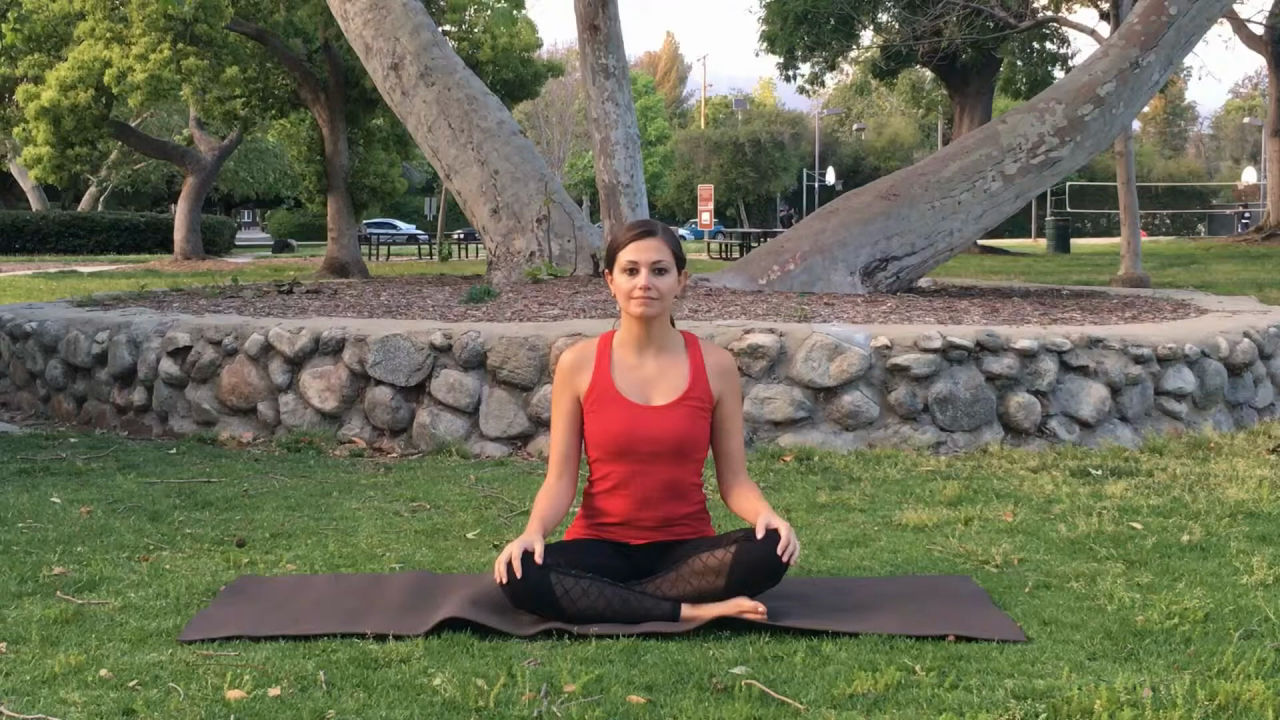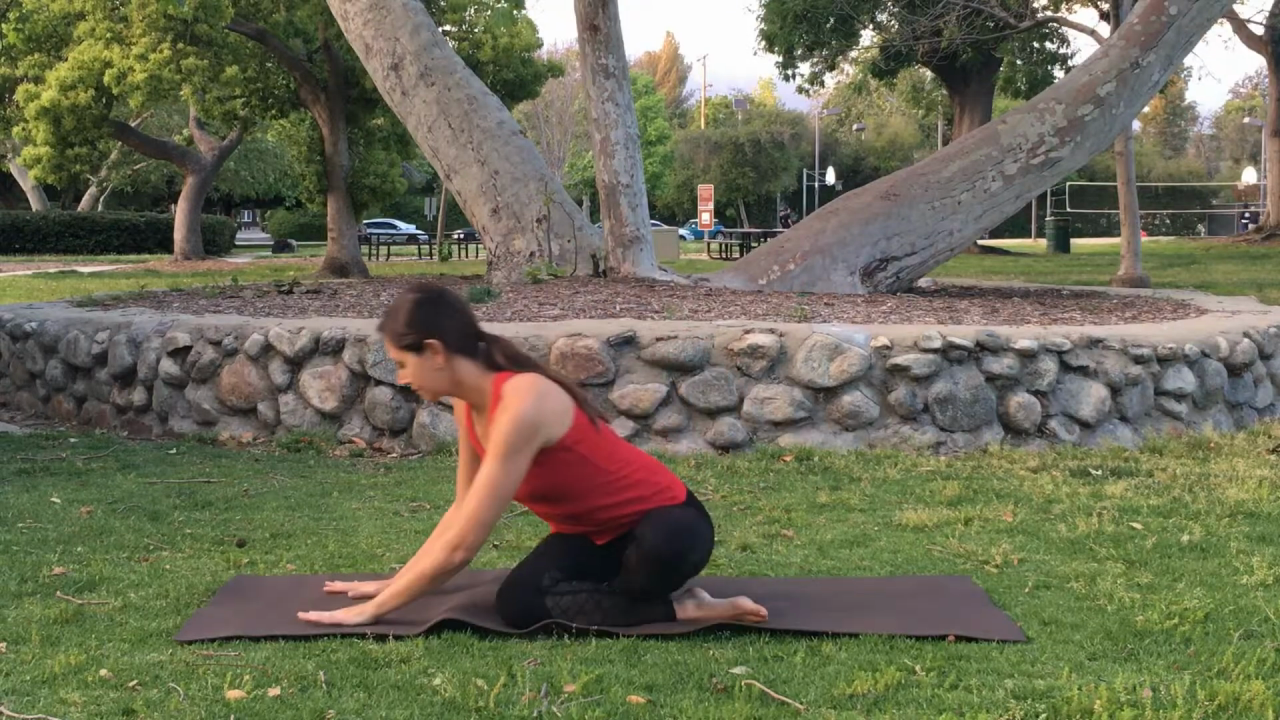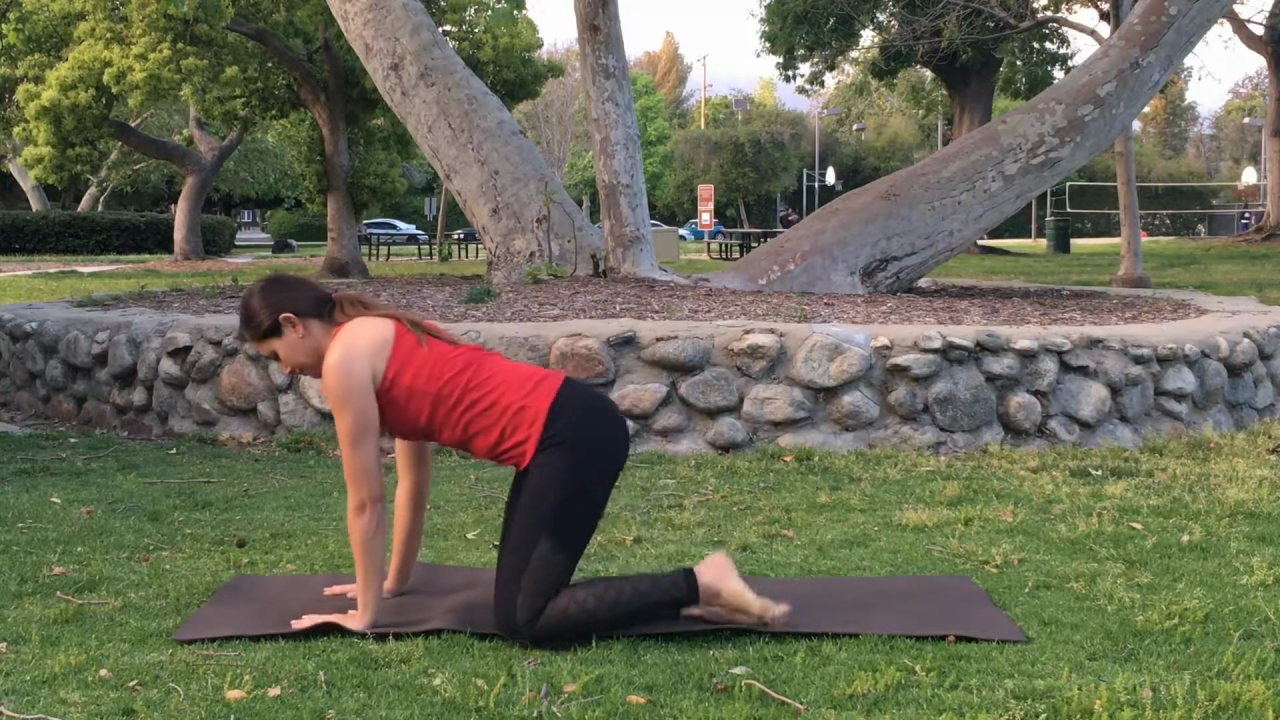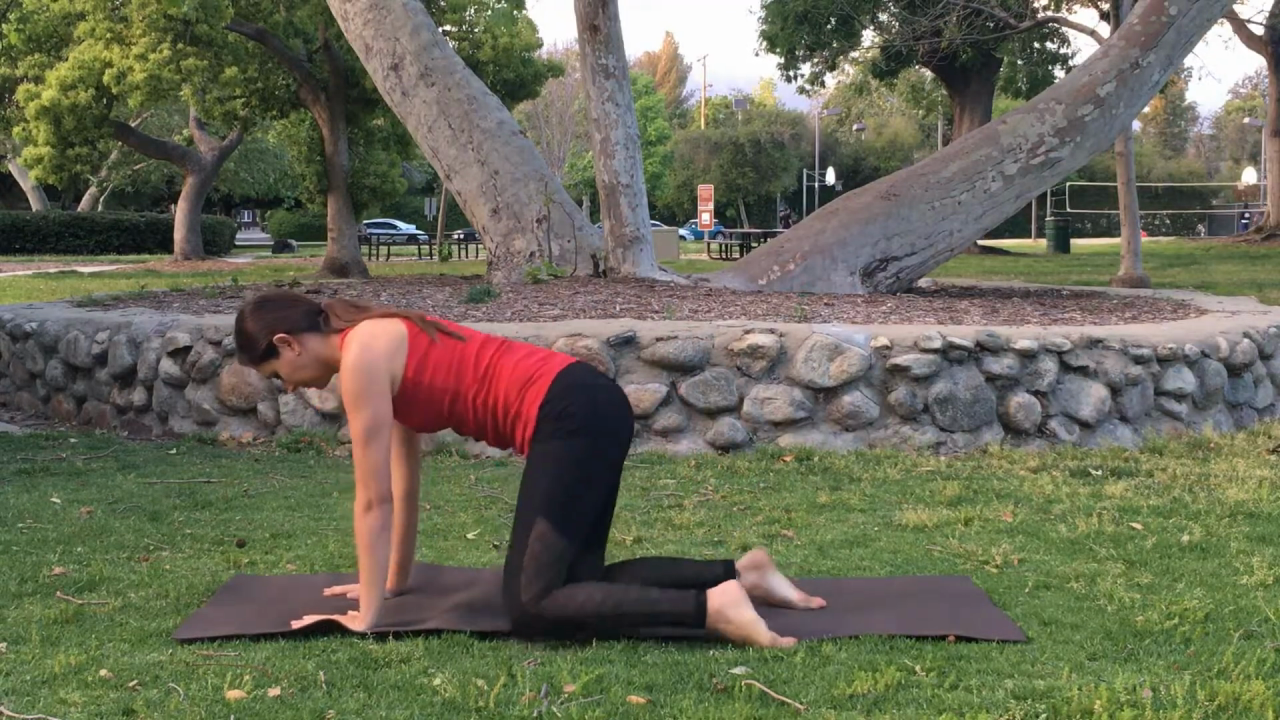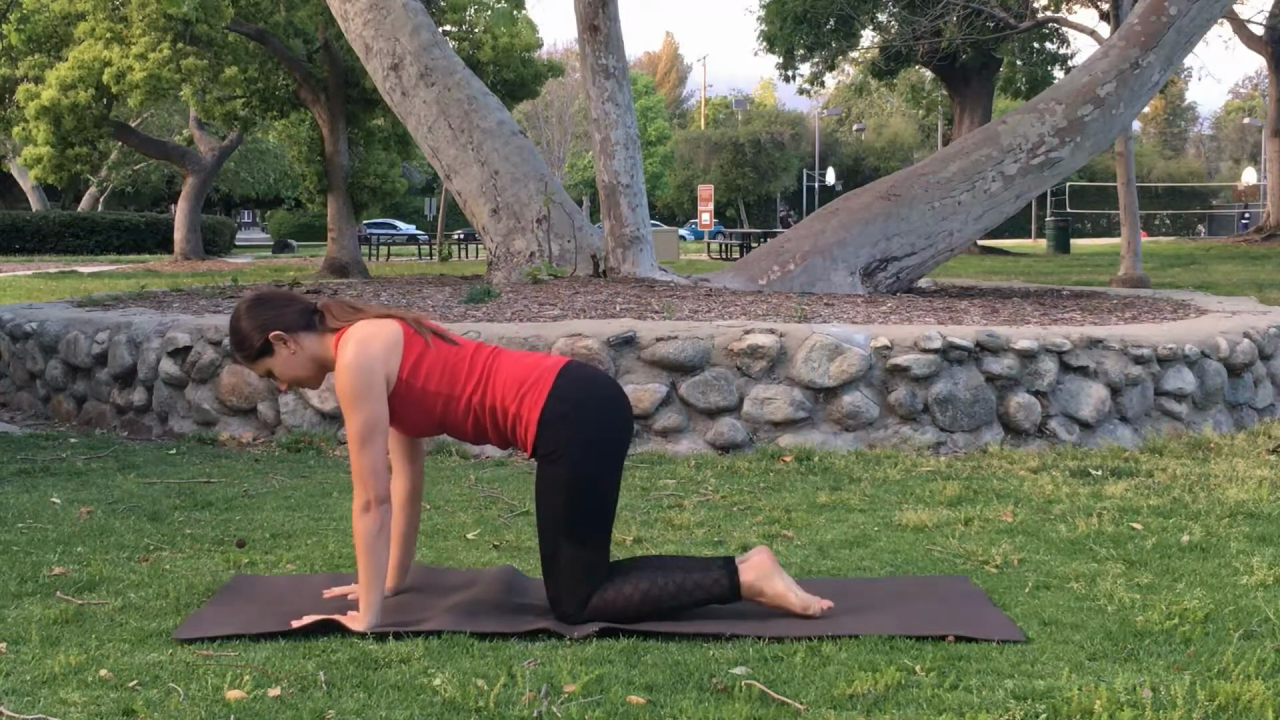
dt=1s
person 1, frame 1
left shoulder: (715, 365)
right shoulder: (578, 364)
left elbow: (733, 479)
right elbow: (560, 478)
left wrist: (766, 513)
right wrist: (533, 531)
left hip: (683, 546)
right hip: (601, 545)
left knee: (770, 551)
right knee: (522, 578)
left ankle: (601, 598)
right ankle: (688, 611)
person 1, frame 2
left shoulder: (524, 404)
right shoulder: (468, 404)
left elbow: (461, 546)
right elbow: (462, 513)
left wrist: (374, 609)
right wrist: (395, 582)
left hip: (657, 524)
right hip: (588, 534)
left knee: (663, 545)
right knee: (517, 603)
left ankle: (610, 599)
right ankle: (676, 609)
person 1, frame 3
left shoulder: (345, 357)
right shoulder: (382, 342)
left elbow: (366, 500)
right elbow: (413, 481)
left wrist: (366, 611)
right wrist: (392, 581)
left hip: (574, 433)
right hip: (562, 431)
left knee: (524, 621)
right knee: (520, 611)
left ankle: (703, 583)
right ankle: (691, 598)
person 1, frame 4
left shoulder: (361, 356)
right shoulder: (387, 344)
left elbow: (374, 498)
right elbow: (404, 484)
left wrist: (368, 613)
right wrist: (393, 579)
left hip: (571, 415)
right hip: (591, 404)
left knee: (529, 605)
right knee: (574, 580)
left ankle: (714, 607)
right ankle: (739, 572)
person 1, frame 5
left shoulder: (356, 356)
right shoulder: (382, 344)
left elbow: (372, 498)
right elbow: (406, 478)
left wrist: (367, 615)
right wrist: (390, 580)
left hip: (572, 418)
right hip: (587, 400)
left knee: (575, 604)
right knee: (581, 578)
left ankle: (746, 580)
right ankle: (741, 566)
